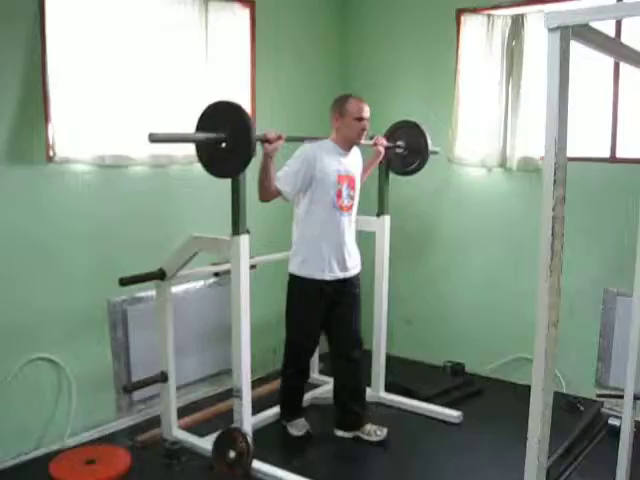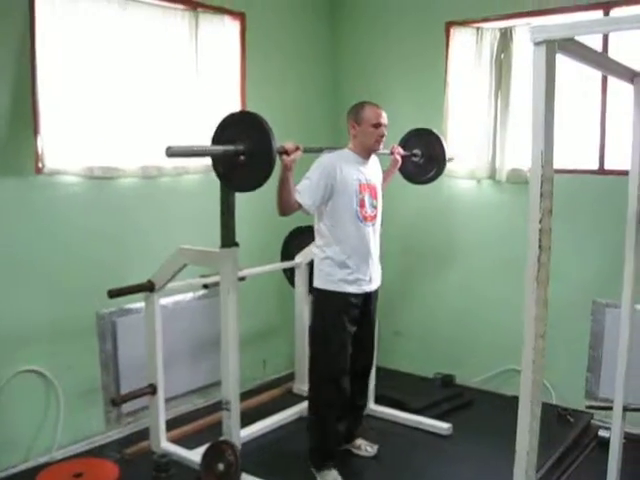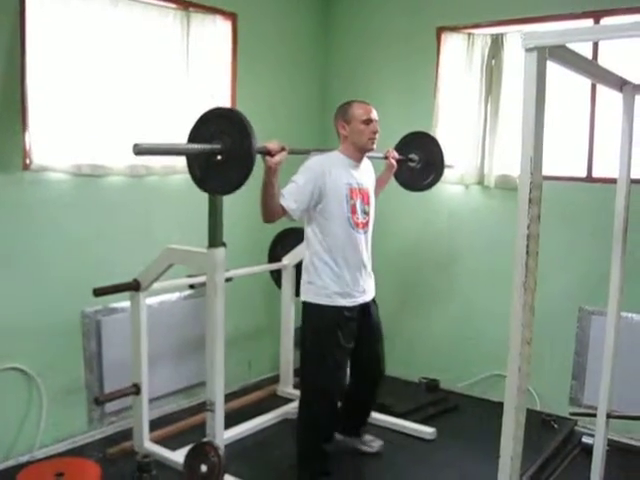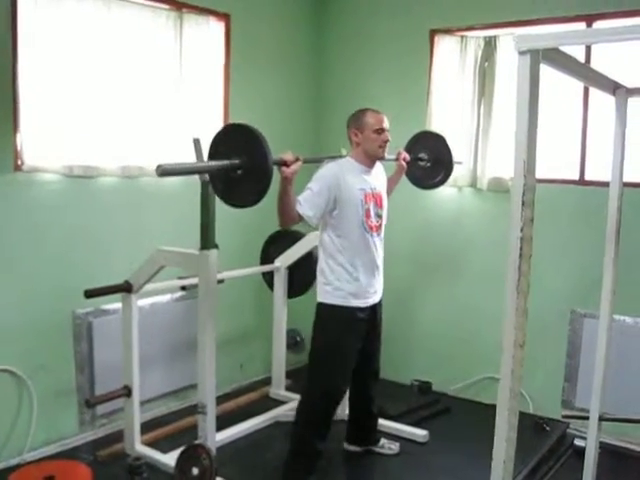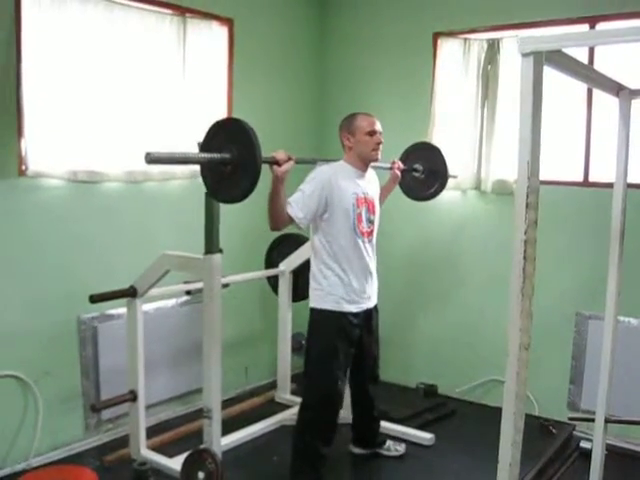
dt=0.7s
person 1, frame 1
left shoulder: (354, 155)
right shoulder: (311, 155)
right elbow: (267, 193)
left wrist: (376, 157)
right wrist: (268, 156)
left hip: (347, 271)
right hip: (311, 273)
left knee: (349, 350)
right knee: (300, 349)
left ankle: (351, 421)
right ankle: (291, 413)
person 1, frame 2
left shoulder: (373, 164)
right shoulder: (331, 165)
right elbow: (287, 208)
left wrist: (394, 167)
right wrist: (286, 169)
left hip: (368, 283)
right hip: (335, 286)
left knee: (360, 368)
right knee: (331, 373)
left ankle: (346, 434)
person 1, frame 3
left shoulder: (366, 169)
right shoulder: (320, 168)
right elbow: (272, 213)
left wrist: (389, 171)
right wrist: (271, 171)
left hip: (364, 292)
right hip: (328, 298)
left knee: (371, 370)
right knee: (322, 387)
left ankle: (349, 427)
person 1, frame 4
left shoulder: (377, 172)
right shoulder: (334, 174)
right elbow: (289, 220)
left wrist: (400, 171)
right wrist: (287, 180)
left hip: (371, 295)
right hip: (340, 299)
left knee: (366, 375)
right knee: (325, 386)
left ankle: (361, 435)
person 1, frame 5
left shoulder: (370, 178)
right shoulder: (326, 177)
right elbow: (279, 221)
left wrist: (393, 181)
right wrist: (278, 180)
left hip: (366, 300)
right hip: (333, 305)
left knee: (366, 377)
right knee: (324, 391)
left ankle: (367, 438)
